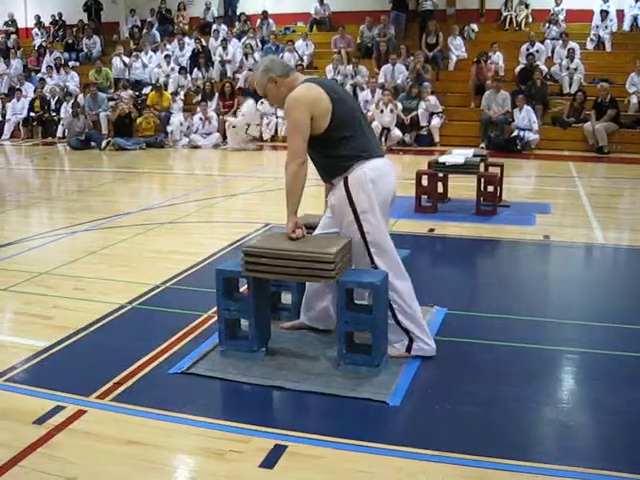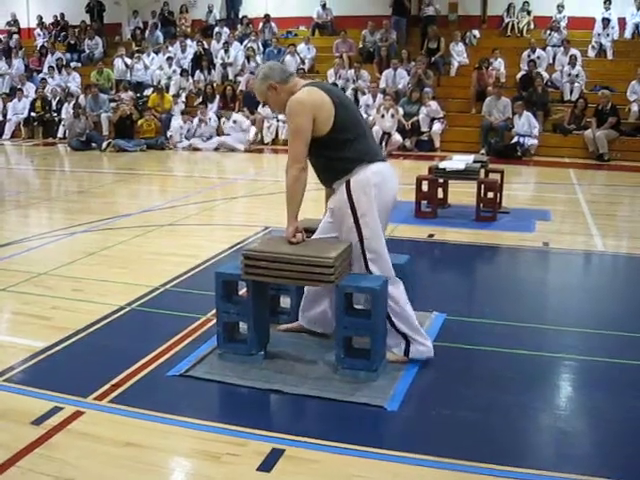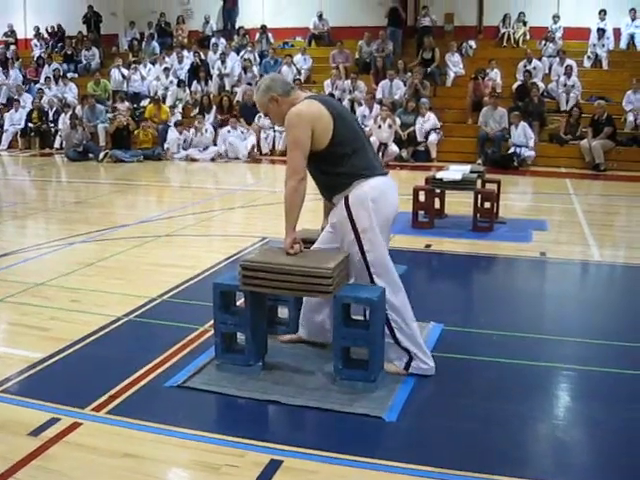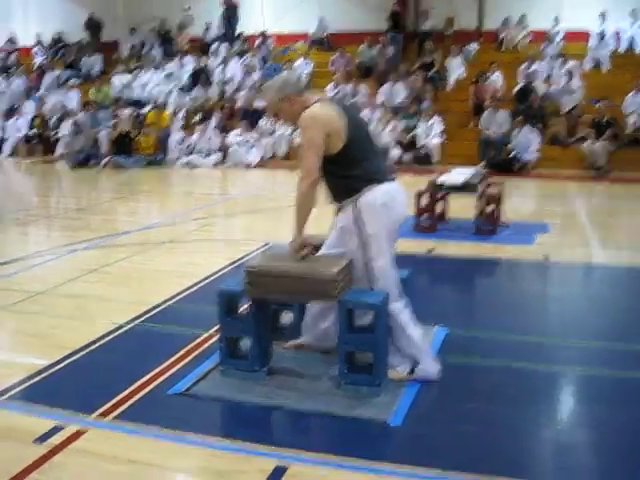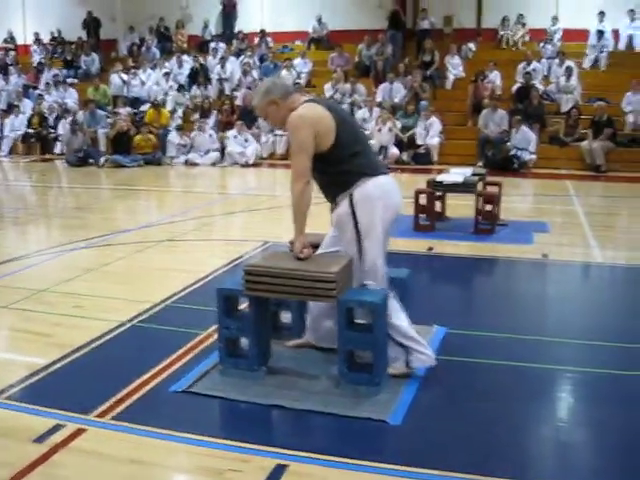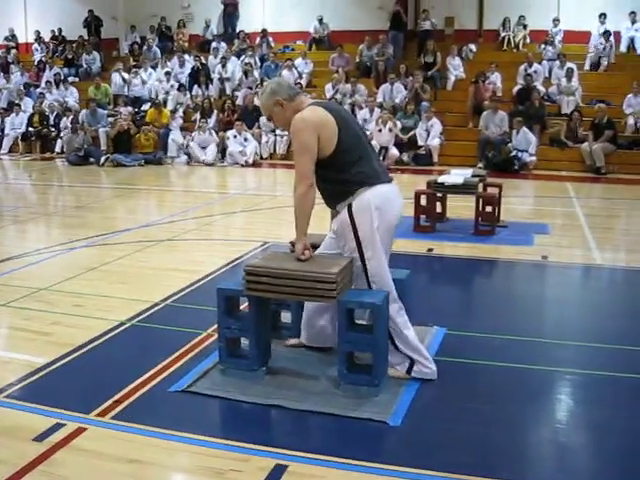
dt=0.5s
person 1, frame 1
left shoulder: (299, 97)
right shoulder: (321, 88)
left elbow: (296, 162)
left wrist: (292, 217)
right wrist: (330, 199)
left hip: (362, 180)
right hip: (366, 174)
left knee: (378, 263)
left ankle: (412, 340)
right ankle: (316, 316)
person 1, frame 2
left shoulder: (300, 101)
right shoulder: (319, 94)
left elbow: (297, 166)
left wrist: (292, 221)
right wrist: (330, 206)
left hip: (363, 183)
right hip: (364, 179)
left knee: (372, 268)
left ankle: (408, 344)
right ankle: (314, 319)
person 1, frame 3
left shoulder: (299, 114)
right shoulder: (321, 106)
left elbow: (295, 178)
left wrist: (290, 232)
right wrist: (328, 221)
left hip: (363, 198)
right hip: (369, 192)
left knee: (376, 281)
left ankle: (410, 357)
right ankle: (314, 329)
person 1, frame 4
left shoulder: (312, 117)
right shoulder: (331, 110)
left elbow: (309, 179)
left wrist: (299, 234)
right wrist: (340, 218)
left hip: (372, 203)
right hip: (368, 200)
left knee: (379, 287)
left ankle: (413, 362)
right ankle: (318, 335)
person 1, frame 5
left shoulder: (300, 117)
right shoulder: (320, 108)
left elbow: (301, 180)
left wrist: (299, 236)
right wrist: (337, 216)
left hip: (367, 197)
right hip: (371, 191)
left knee: (367, 281)
left ankle: (408, 353)
right ankle: (322, 334)
person 1, frame 6
left shoulder: (304, 120)
right shoulder: (326, 111)
left elbow: (305, 183)
left wrist: (300, 238)
right wrist: (337, 220)
left hip: (367, 205)
right hip: (376, 197)
left knee: (376, 289)
left ankle: (413, 362)
right ankle: (316, 335)
